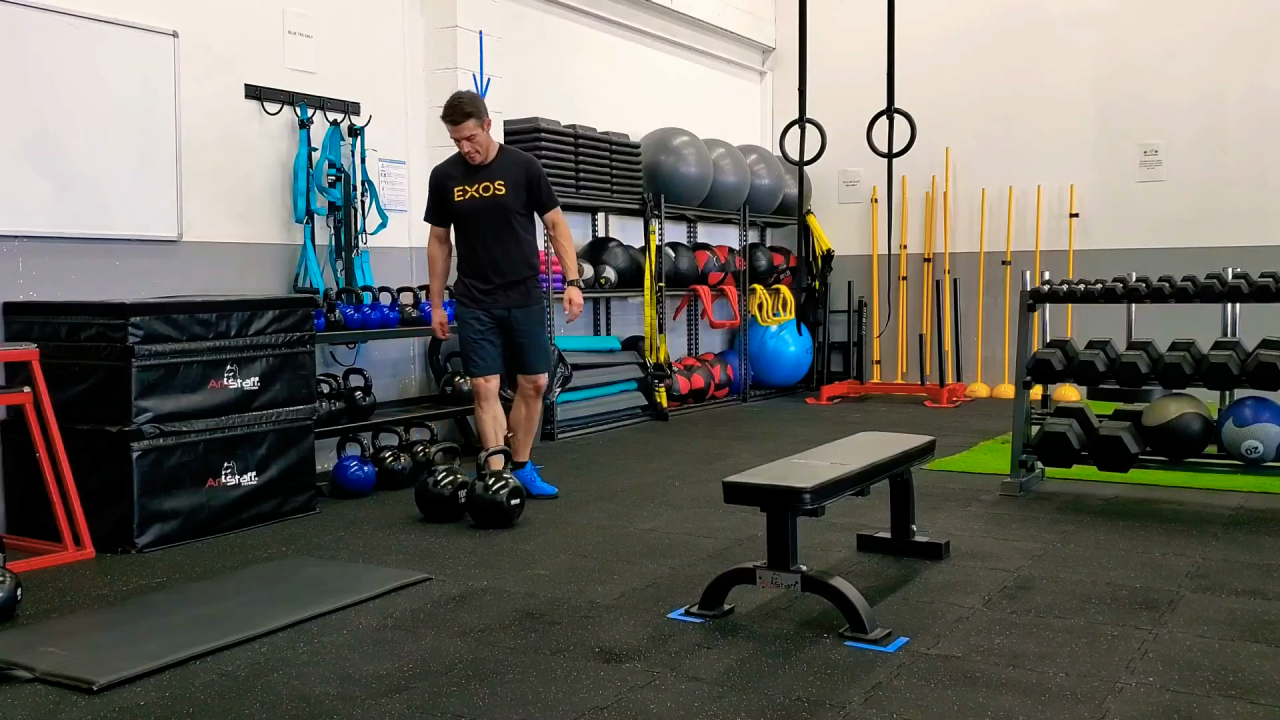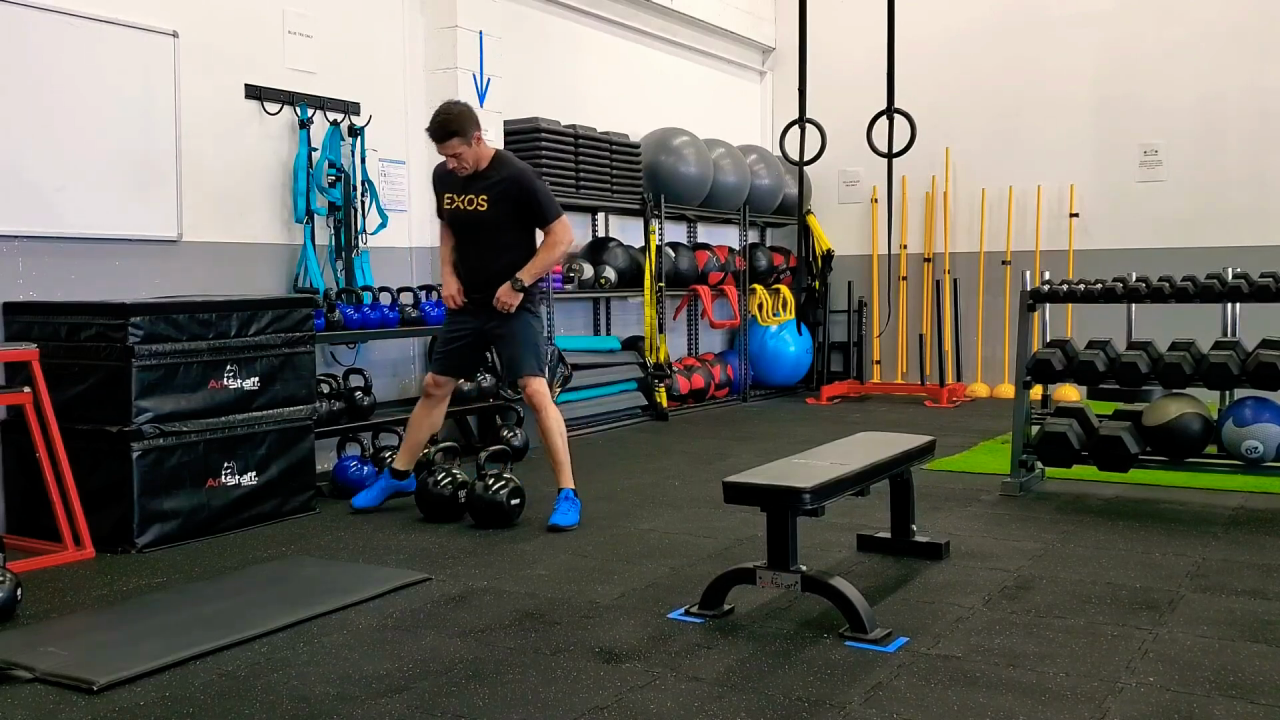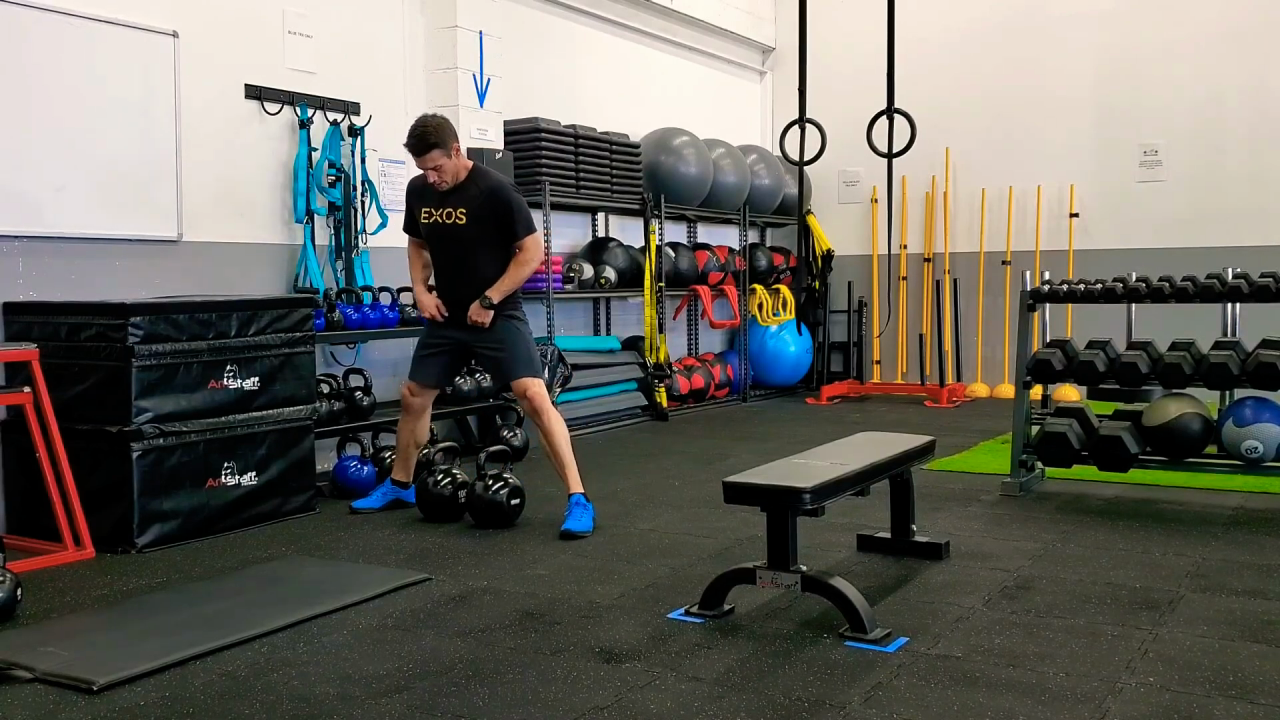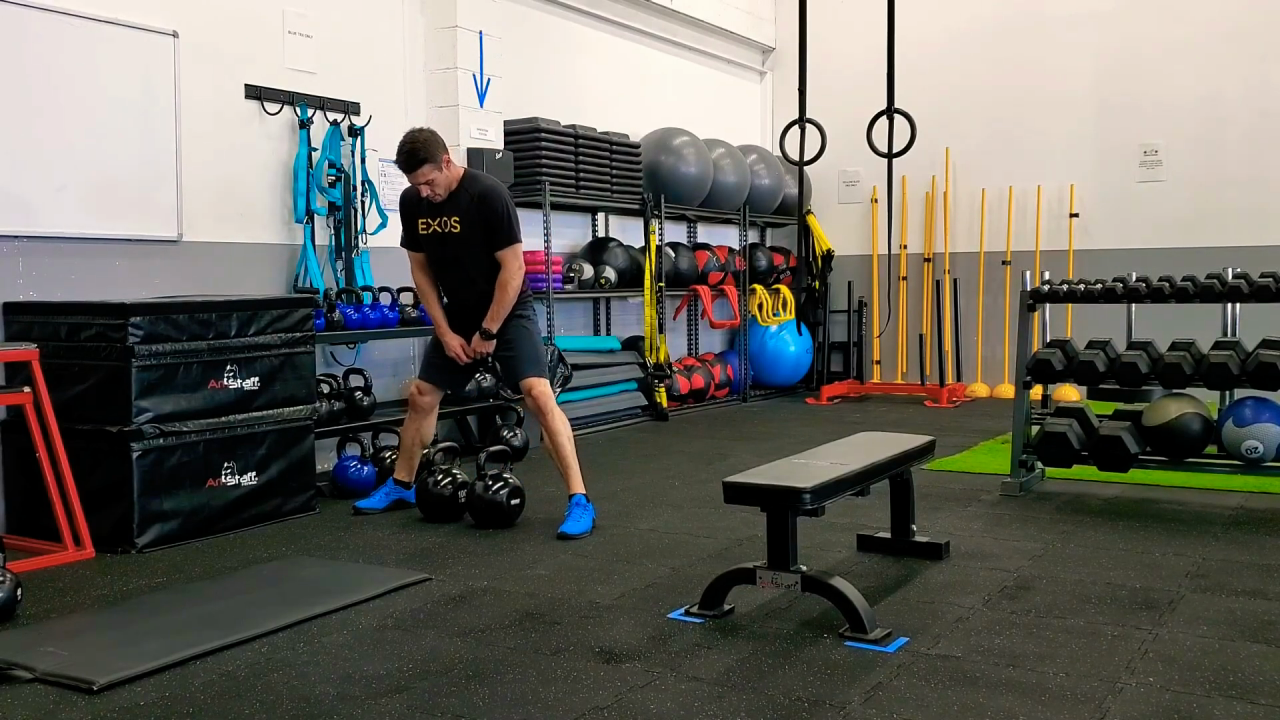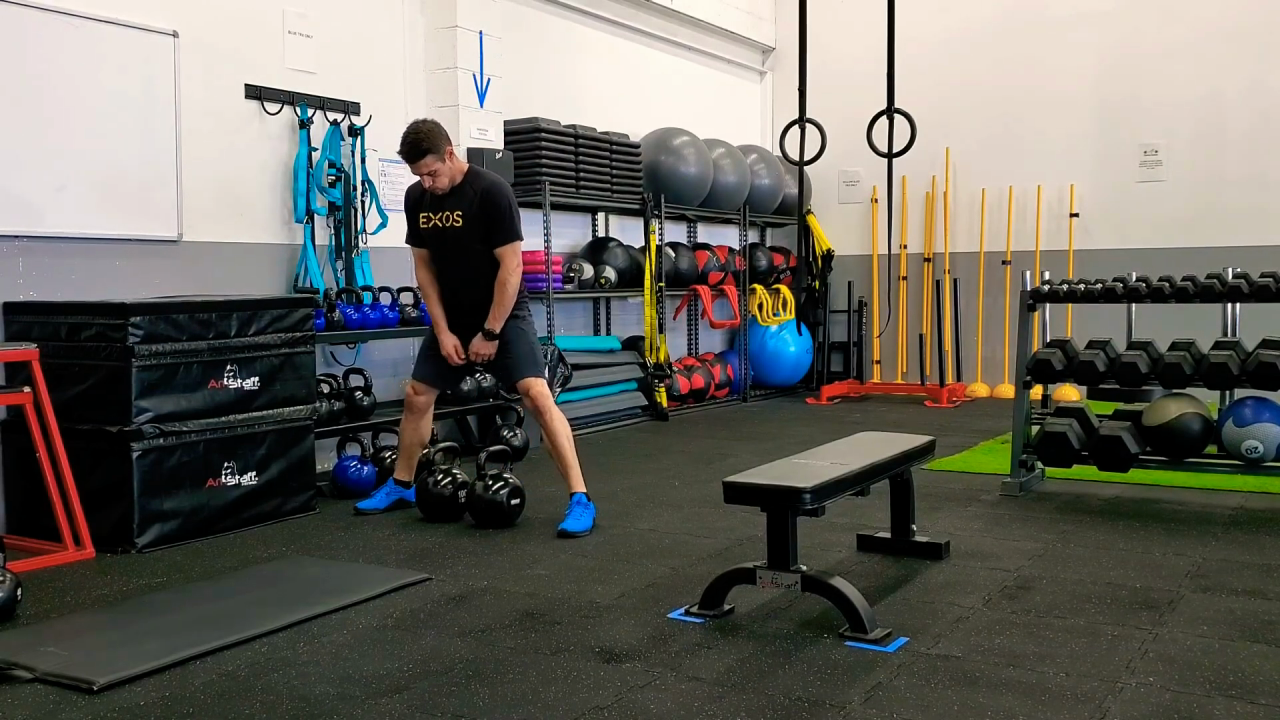
dt=1s
person 1, frame 1
left shoulder: (523, 167)
right shoulder: (443, 176)
left elbow: (557, 226)
right elbow: (439, 240)
left wrist: (573, 281)
right wrist: (437, 302)
left hip: (525, 296)
right hip: (474, 302)
left knee: (534, 383)
right knee: (484, 389)
left ankle: (521, 466)
person 1, frame 2
left shoulder: (516, 178)
right shoulder: (442, 176)
left elbow: (561, 236)
left wrist: (519, 283)
right wrist: (448, 274)
left hip: (512, 303)
right hip: (465, 303)
left knee: (536, 392)
right knee: (434, 387)
left ankle: (567, 495)
right ankle: (399, 475)
person 1, frame 3
left shoulder: (495, 190)
right shoulder: (418, 191)
left elbow: (532, 251)
left wrist: (488, 300)
right wrist: (421, 289)
left hip: (498, 314)
right hip: (448, 315)
left knee: (534, 395)
right knee: (414, 397)
left ankle: (579, 500)
right ankle: (399, 486)
person 1, frame 4
left shoulder: (488, 194)
right shoulder: (411, 202)
left elbow: (512, 268)
right elbow: (421, 269)
left wrist: (488, 332)
right wrist: (445, 331)
left hip: (508, 314)
right hip: (458, 316)
left knee: (539, 395)
right knee: (421, 396)
left ankle: (580, 501)
right ankle: (401, 486)
person 1, frame 5
left shoulder: (491, 191)
right shoulder: (416, 198)
left elbow: (511, 267)
right elbow: (424, 266)
left wrist: (490, 333)
right wrist: (444, 332)
left hip: (504, 313)
right hip: (452, 318)
left knee: (537, 394)
right knee: (417, 397)
left ankle: (581, 500)
right ankle: (401, 486)
